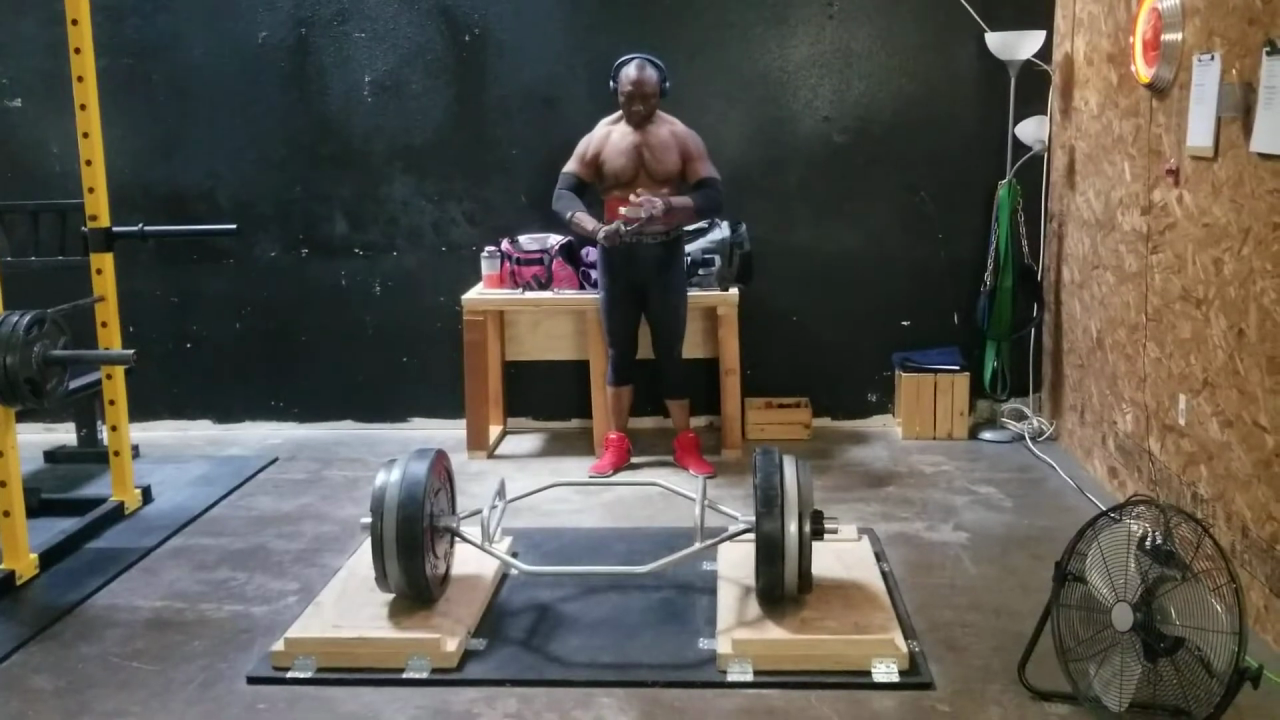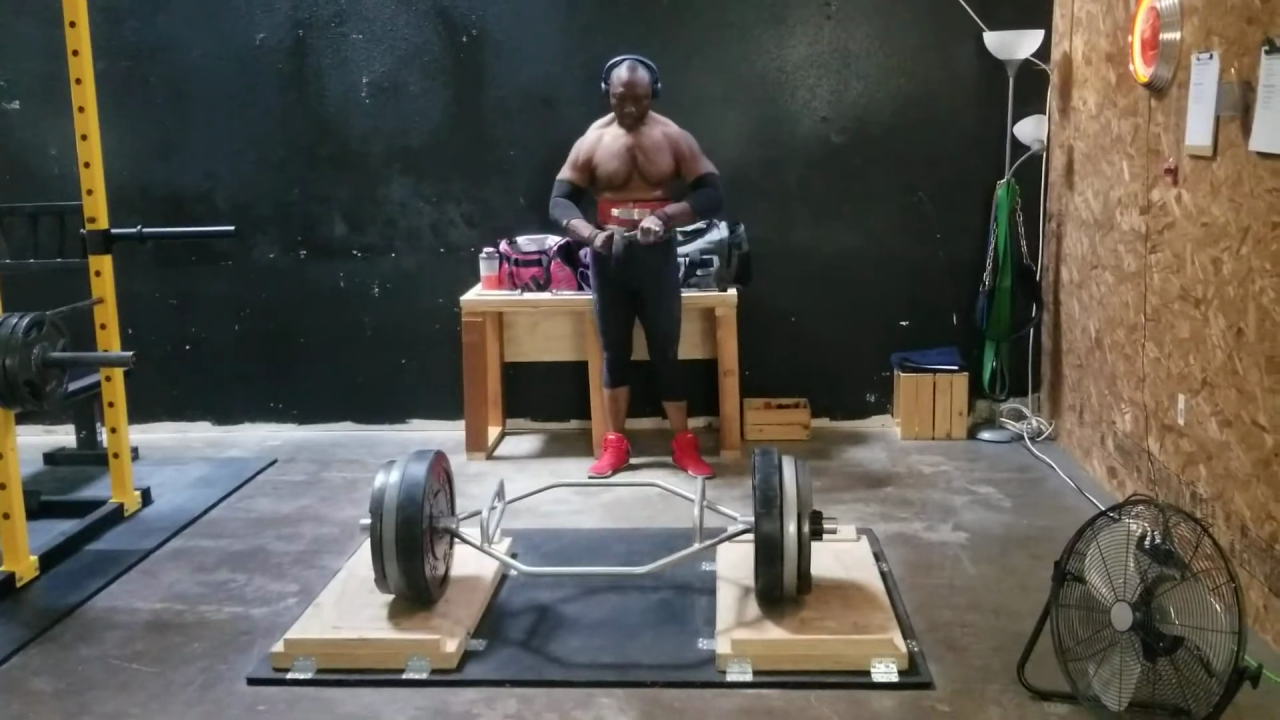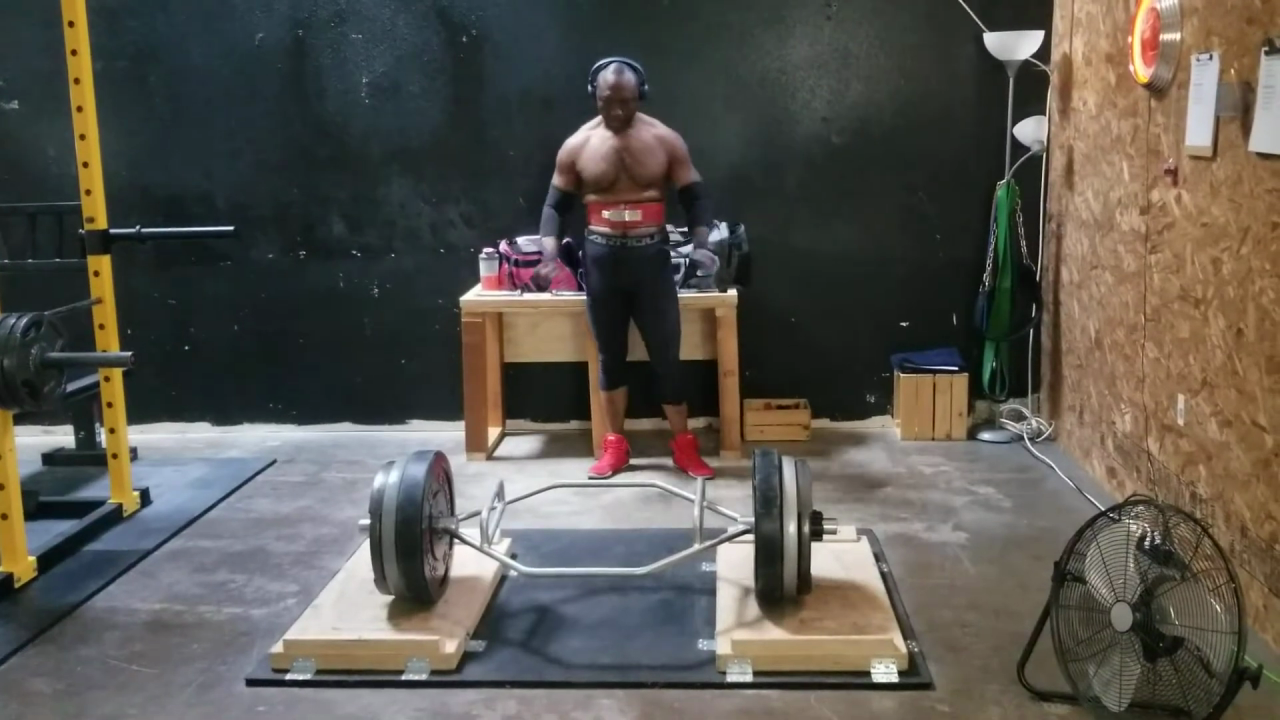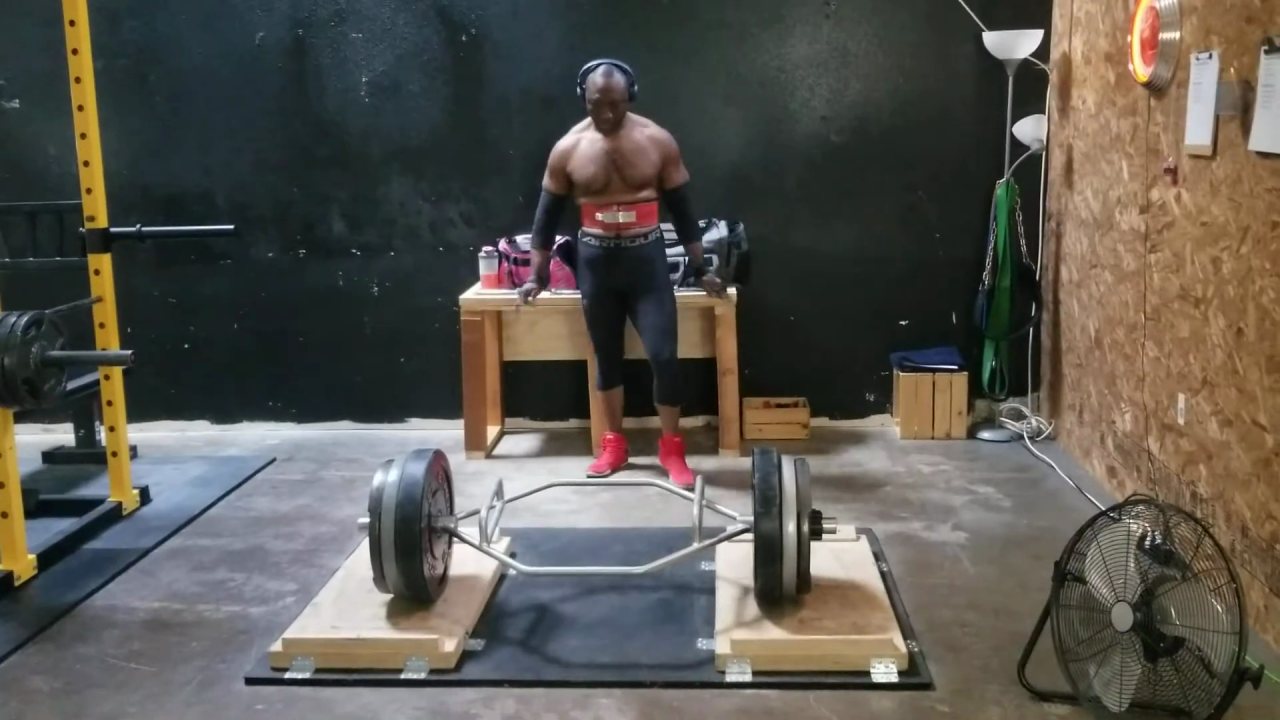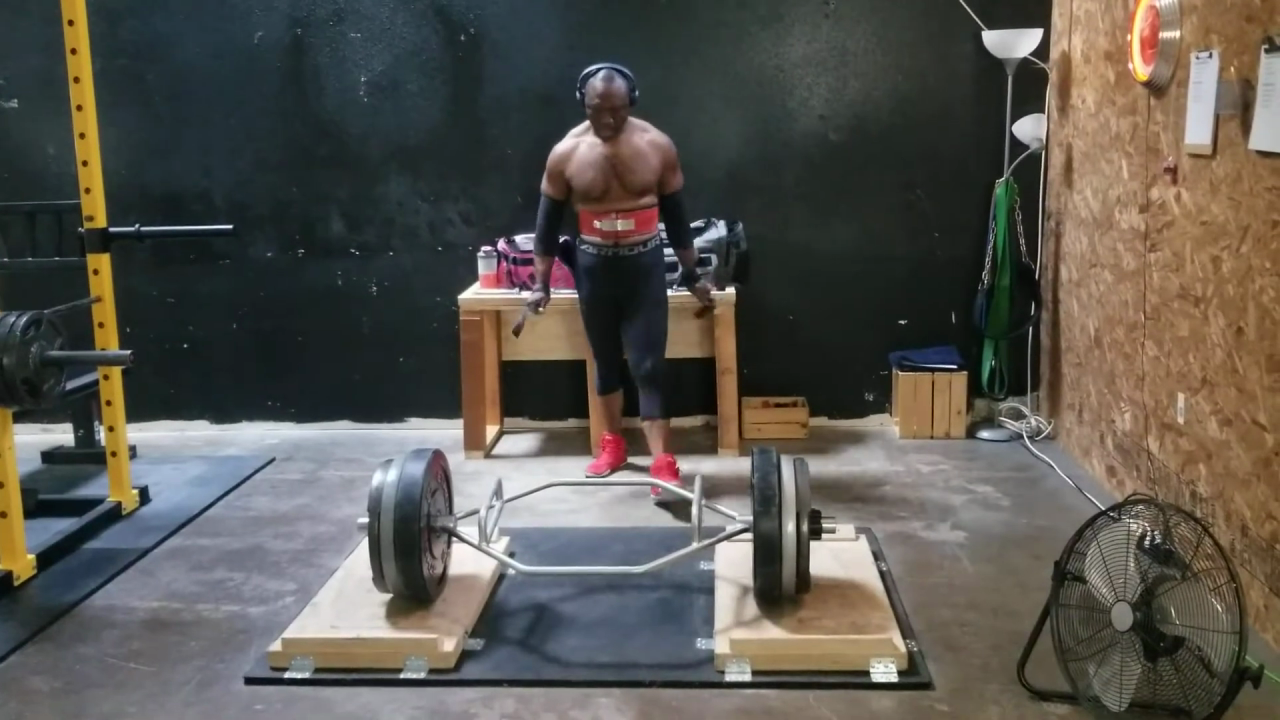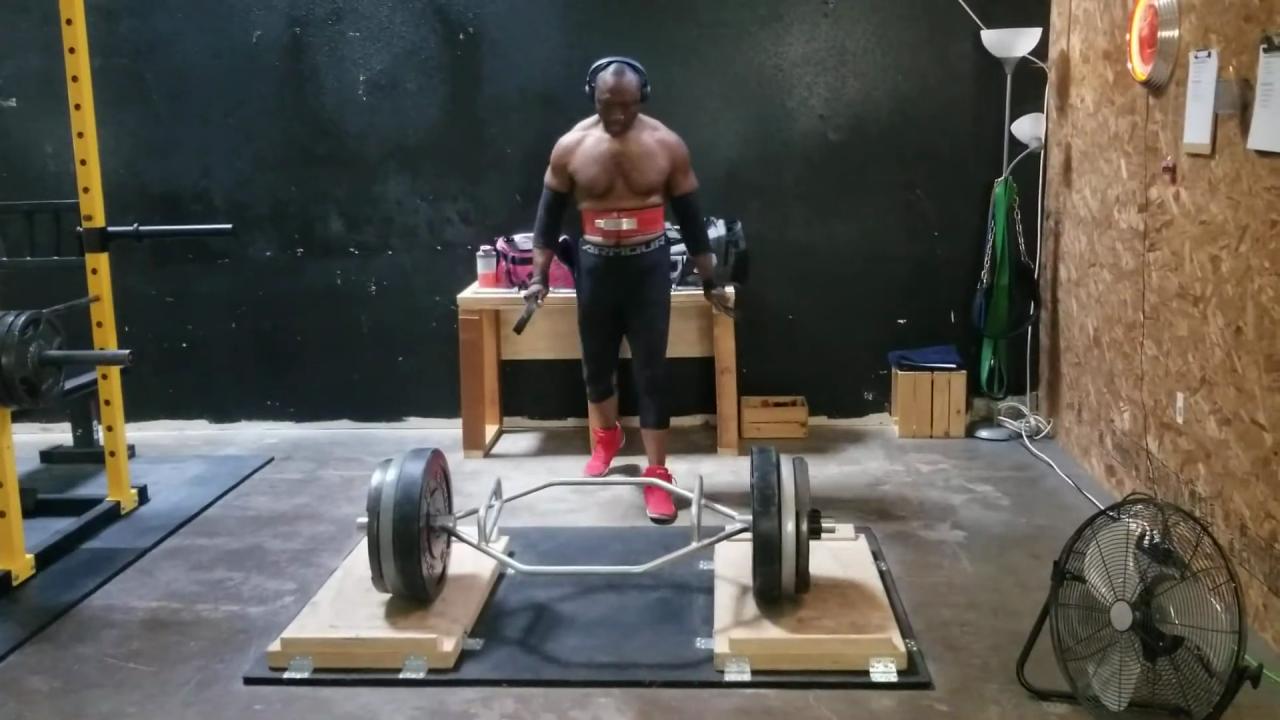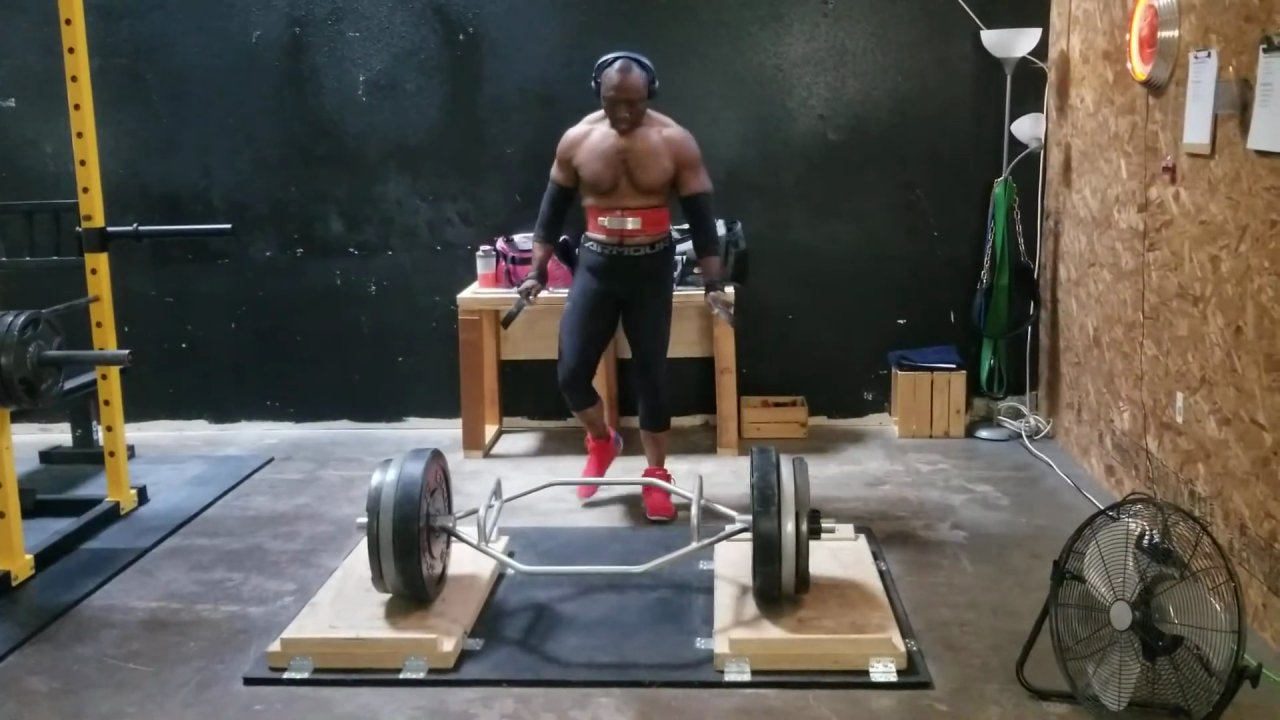
dt=0.2s
person 1, frame 1
left shoulder: (683, 138)
right shoulder: (598, 139)
left elbow: (714, 197)
right elbow: (562, 195)
left wrist: (669, 205)
right wrist: (596, 229)
left hip: (665, 254)
right hip: (617, 255)
left knee: (670, 352)
right knee: (619, 351)
left ankle: (686, 443)
right ankle: (616, 443)
person 1, frame 2
left shoulder: (675, 139)
right shoulder: (590, 142)
left elbow: (713, 195)
right elbow: (559, 201)
left wrist: (664, 215)
right wrist: (591, 234)
left hip: (657, 256)
right hip: (609, 258)
left knee: (665, 353)
right knee: (614, 353)
left ankle: (684, 444)
right ankle: (615, 443)
person 1, frame 3
left shoulder: (666, 141)
right shoulder: (577, 145)
left elbow: (696, 199)
right elbow: (554, 206)
left wrist: (701, 246)
right wrist: (550, 254)
left hip: (650, 257)
right hip: (600, 259)
left knee: (666, 355)
right knee: (610, 355)
left ankle: (684, 444)
right ankle: (615, 445)
person 1, frame 4
left shoulder: (658, 140)
right shoulder: (568, 148)
left elbow: (680, 206)
right elbow: (548, 212)
left wrist: (699, 268)
right wrist: (536, 274)
left hip: (646, 256)
right hip: (595, 259)
left knee: (663, 354)
right knee: (607, 356)
left ankle: (672, 447)
right ankle: (613, 443)
person 1, frame 5
left shoulder: (658, 145)
right shoulder: (565, 153)
left elbow: (675, 212)
right elbow: (548, 220)
left wrist: (692, 275)
right wrist: (541, 283)
left hip: (644, 264)
right hip: (594, 266)
left knee: (647, 366)
right knee: (606, 361)
left ankle: (663, 465)
right ankle: (612, 443)
person 1, frame 6
left shoulder: (668, 145)
right shoulder: (570, 147)
left elbow: (689, 215)
right elbow: (550, 213)
left wrist: (709, 280)
right wrist: (539, 275)
left hip: (649, 266)
right hip: (595, 266)
left knee: (649, 372)
right knee: (597, 367)
left ankle: (657, 476)
right ankle: (607, 436)
person 1, frame 7
left shoulder: (676, 142)
right shoulder: (576, 140)
left elbow: (700, 216)
right elbow: (553, 207)
left wrist: (713, 284)
right wrist: (537, 271)
left hip: (651, 267)
right hip: (595, 264)
left knee: (650, 376)
right knee: (571, 373)
left ankle: (656, 477)
right ankle: (600, 440)
